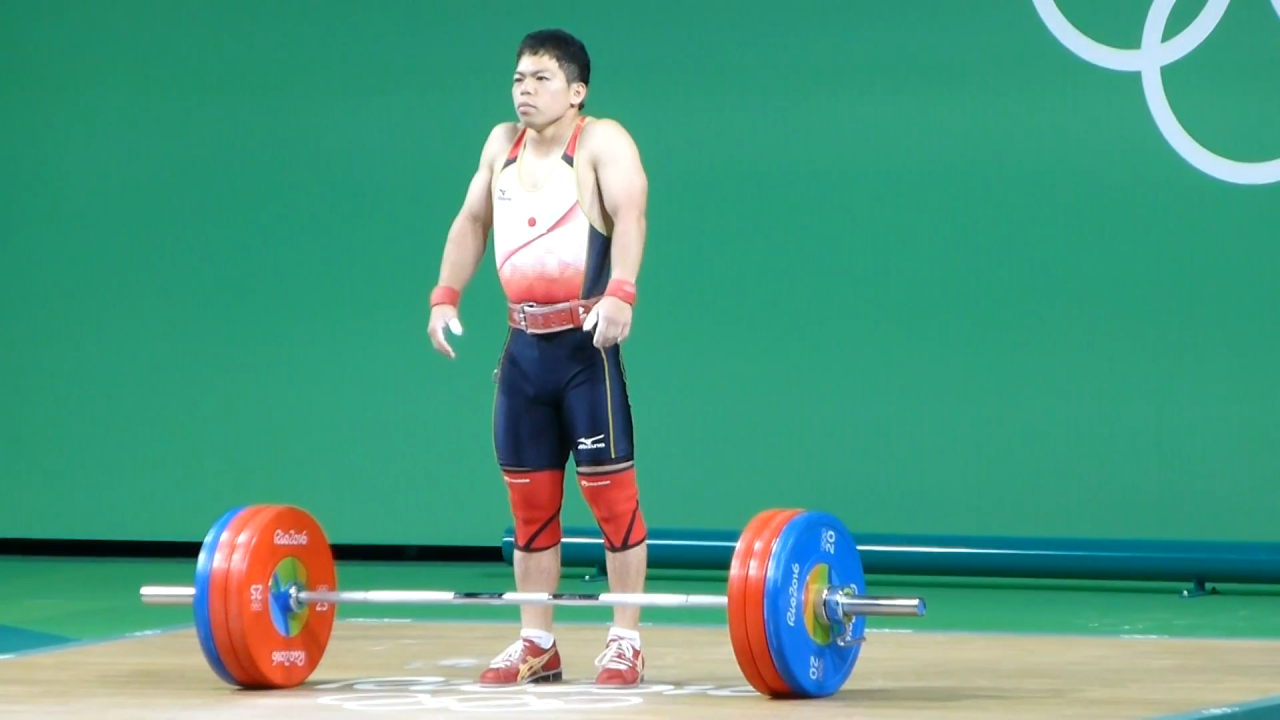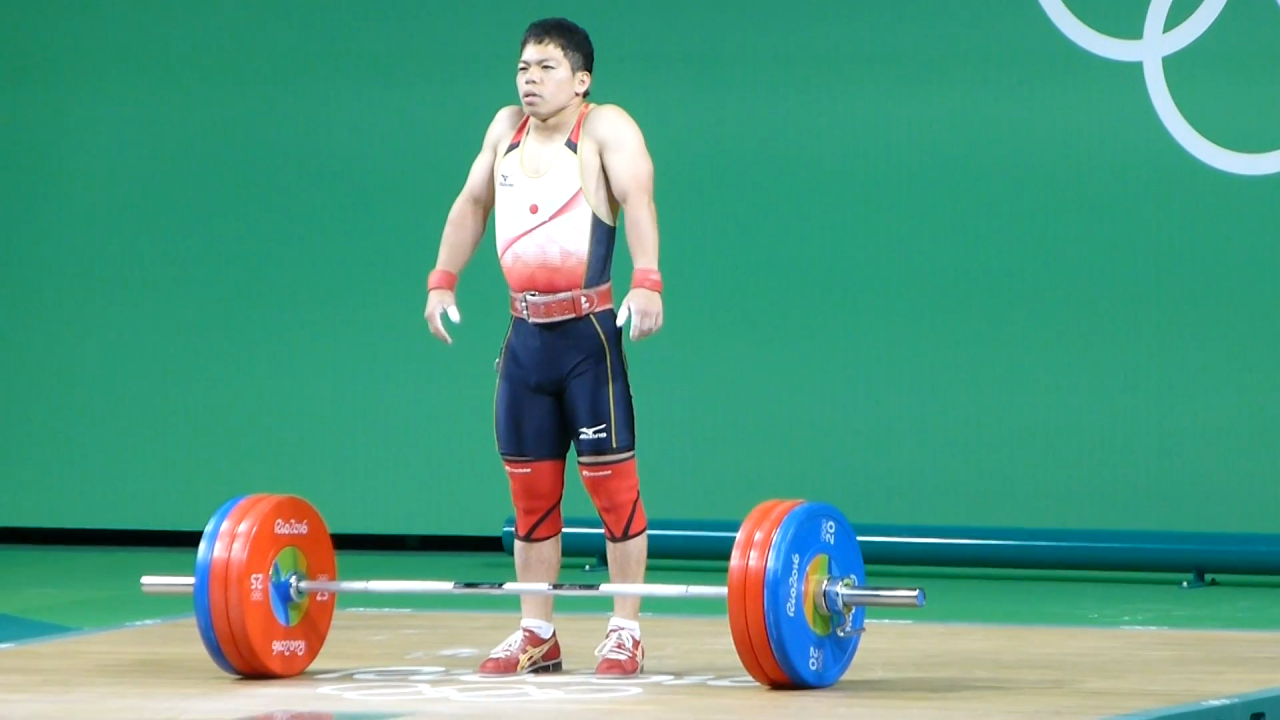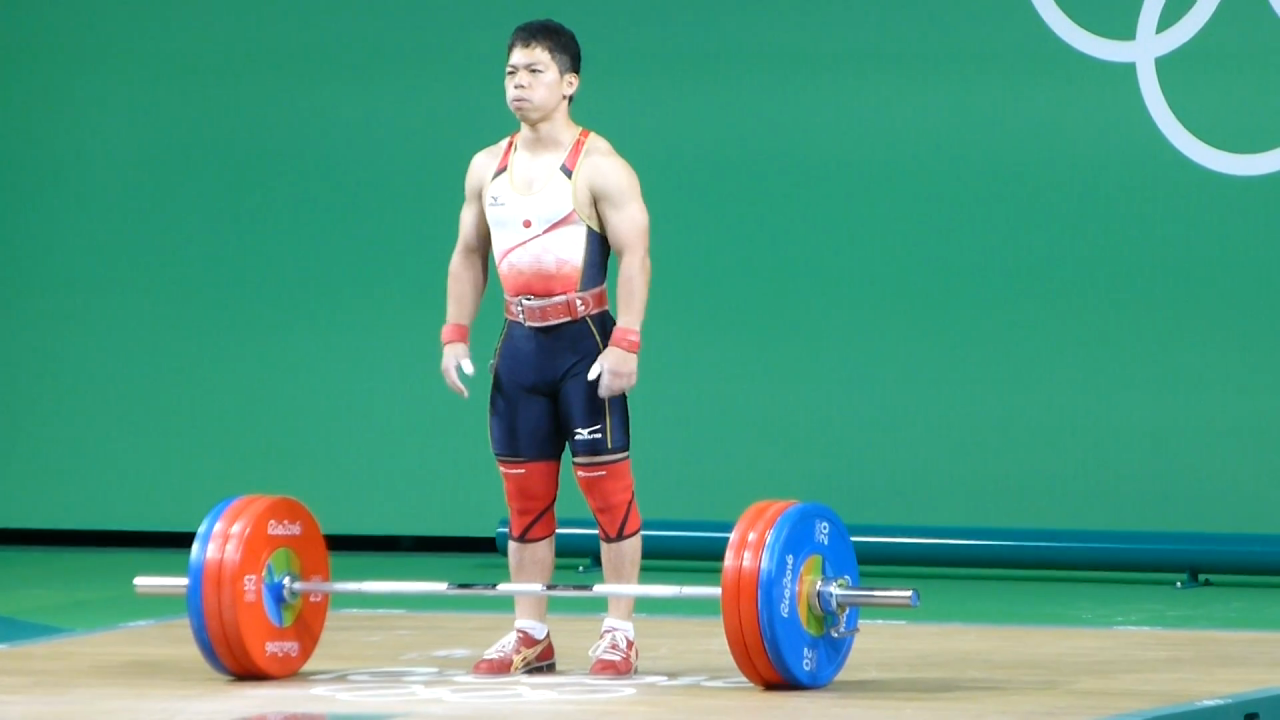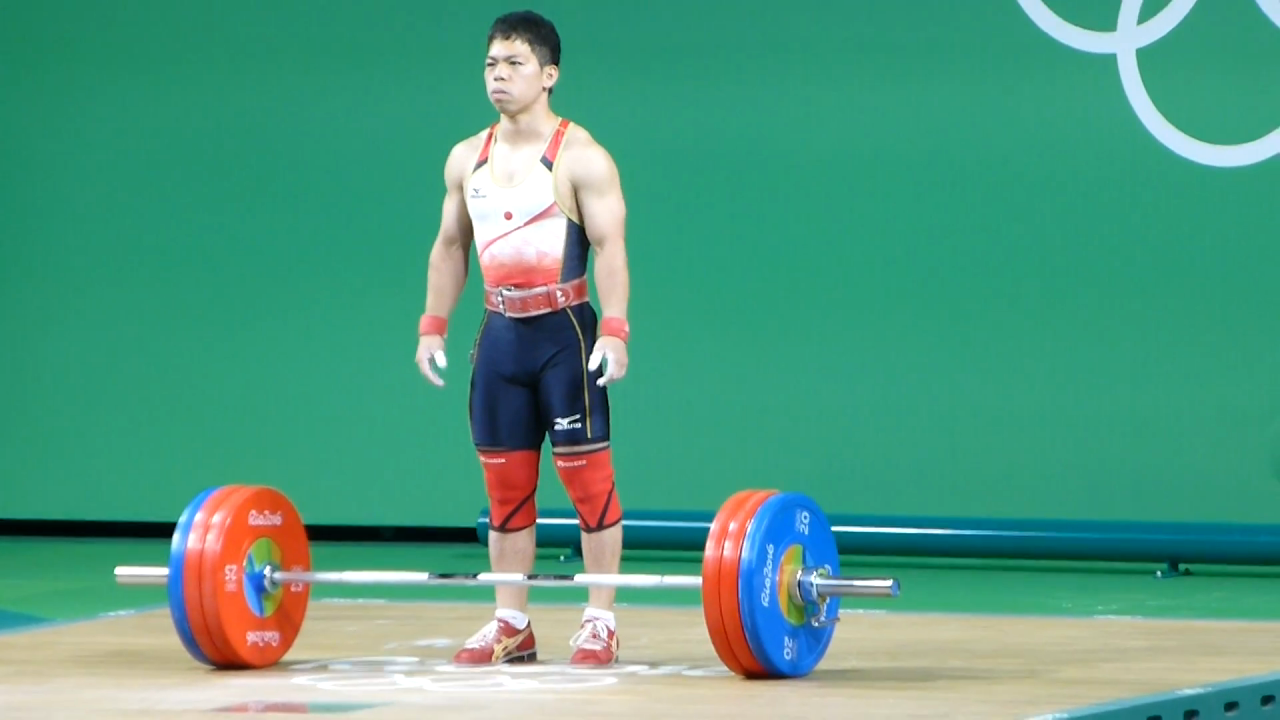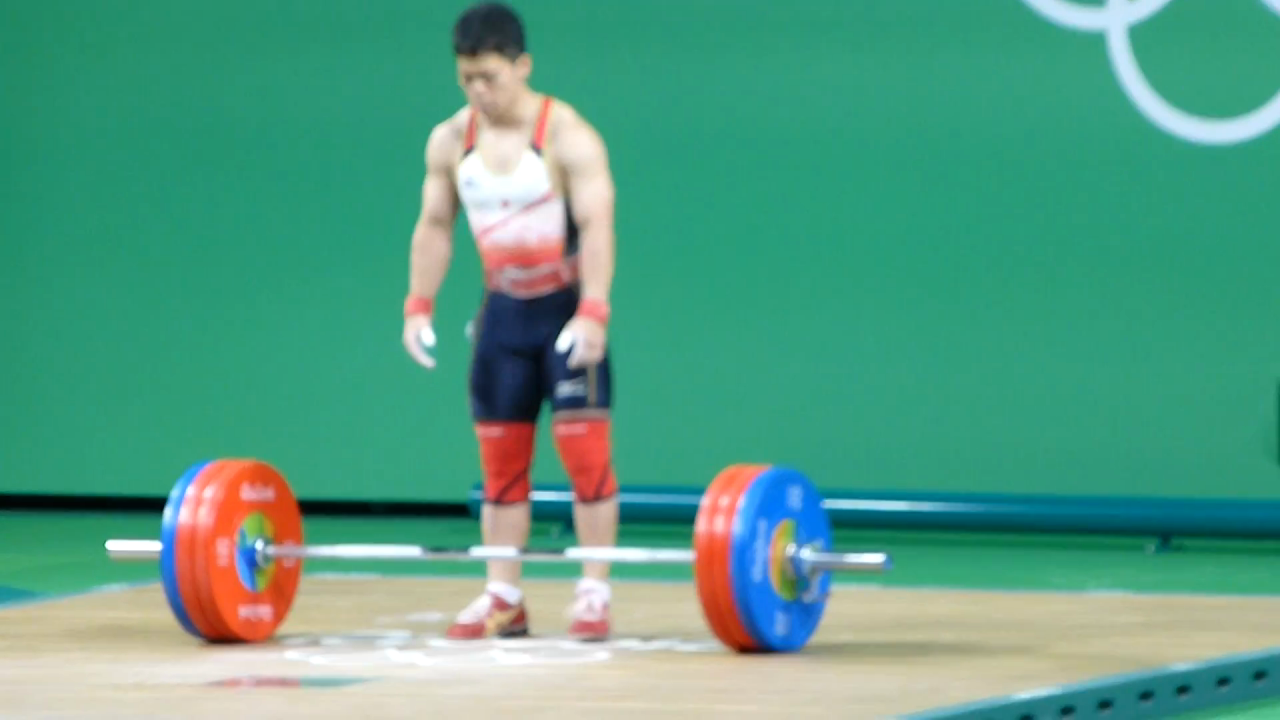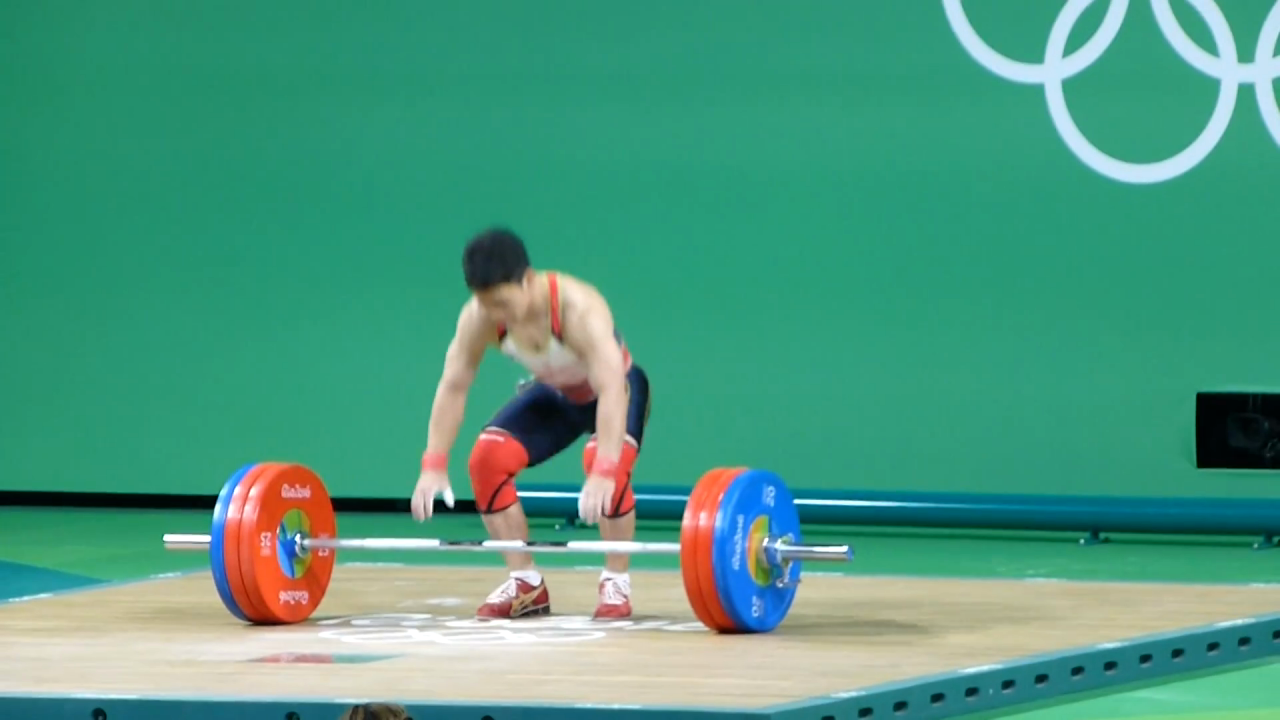
dt=0.4s
person 1, frame 1
left shoulder: (603, 141)
right shoulder: (502, 144)
left elbow: (630, 216)
right elbow: (471, 221)
left wrist: (620, 292)
right wrist: (445, 297)
left hip: (584, 348)
right hip: (522, 346)
left knee: (611, 493)
right knee: (529, 501)
left ankle: (625, 642)
right ankle: (536, 642)
person 1, frame 2
left shoulder: (607, 128)
right shoulder: (507, 129)
left elbow: (639, 200)
right elbow: (471, 204)
left wrist: (647, 281)
right wrist: (441, 281)
left hip: (588, 334)
right hip: (524, 336)
left knee: (611, 483)
right knee: (530, 491)
left ankle: (625, 632)
right ankle: (535, 632)
person 1, frame 3
left shoulder: (599, 165)
right shoulder: (486, 166)
left elbow: (633, 254)
right elbow: (469, 253)
left wrist: (624, 343)
right wrist: (456, 335)
left hip: (583, 339)
right hip: (518, 342)
left knee: (606, 485)
right knee: (524, 493)
left ankle: (618, 631)
right ankle: (529, 632)
person 1, frame 4
left shoulder: (580, 155)
right shoulder: (466, 158)
left elbow: (609, 247)
right elbow: (450, 246)
left wrist: (614, 330)
right wrist: (432, 326)
left hip: (563, 330)
right hip: (499, 334)
left knee: (587, 477)
right knee: (505, 484)
left ankle: (600, 621)
right ankle: (511, 623)
person 1, frame 5
left shoulder: (568, 135)
right shoulder: (449, 140)
left elbow: (597, 228)
right elbow: (434, 226)
left wrist: (593, 312)
right wrist: (418, 307)
left hip: (564, 307)
right hip: (501, 310)
left knee: (584, 448)
right knee: (501, 458)
left ankle: (594, 592)
right ankle: (503, 598)
person 1, frame 6
left shoulder: (579, 308)
right shoulder: (479, 315)
left elbow: (612, 390)
right elbow: (453, 386)
left wrist: (604, 471)
right wrist: (432, 467)
left hip: (614, 390)
right hip: (553, 394)
left knee: (602, 468)
right knee: (487, 458)
left ankle: (616, 581)
right ankle: (526, 581)
